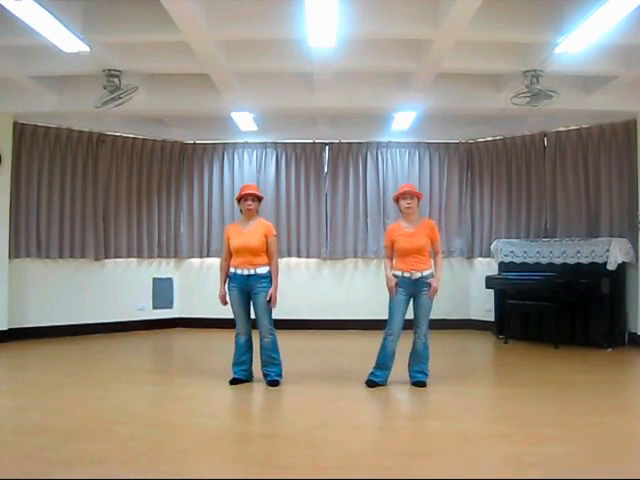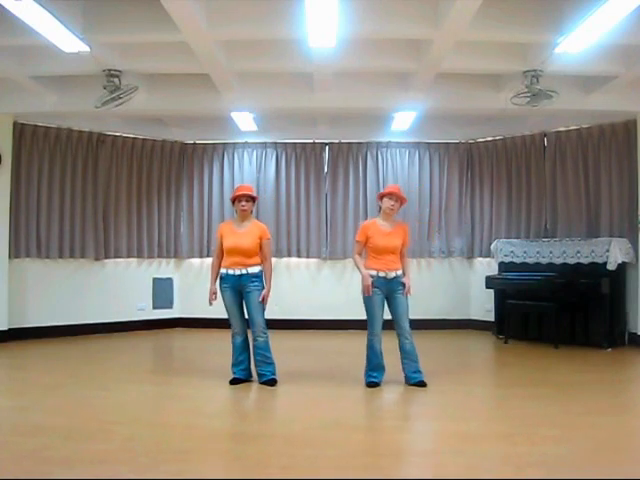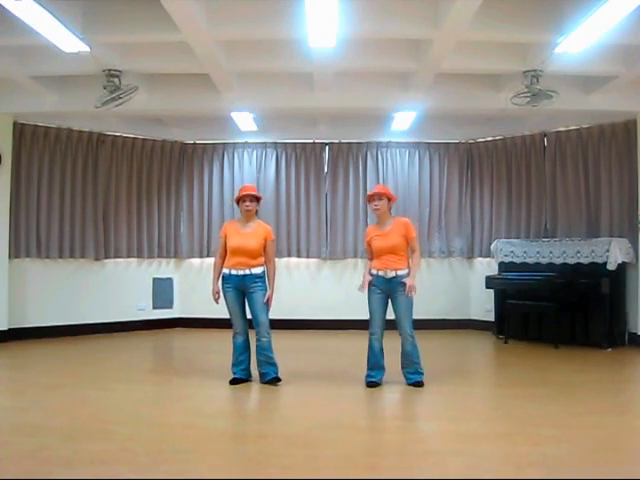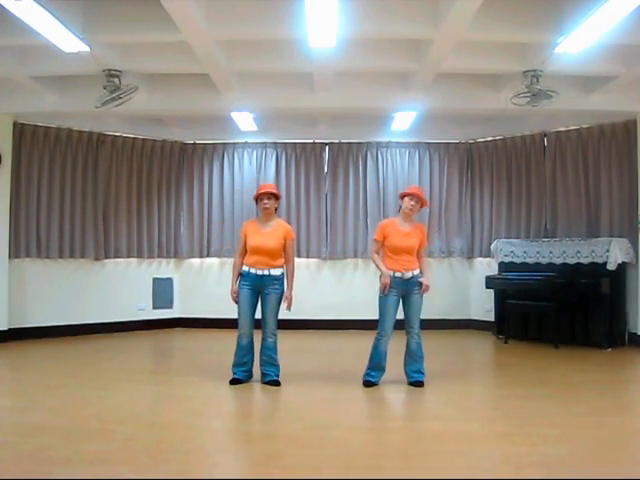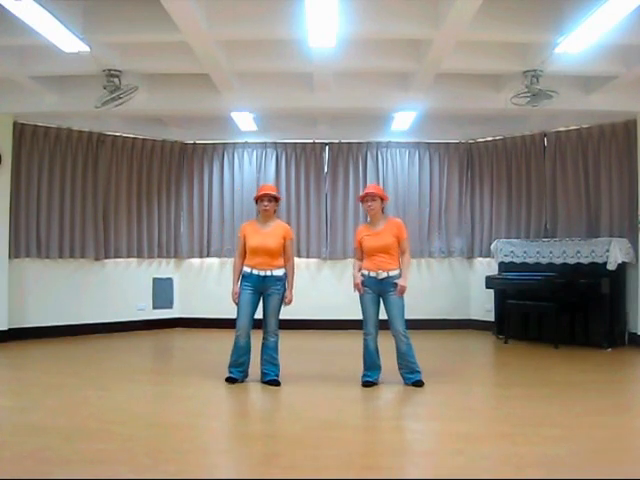
dt=1s
person 1, frame 1
left shoulder: (429, 225)
right shoulder: (392, 230)
left elbow: (437, 253)
right elbow: (388, 257)
left wrist: (437, 277)
right wrist: (388, 274)
left hip: (424, 281)
right hip: (401, 282)
left knee: (421, 331)
right knee: (393, 330)
left ankle: (419, 374)
right ankle: (379, 375)
person 1, frame 2
left shoulder: (402, 228)
right shoulder: (367, 226)
right elbow: (357, 254)
left wrist: (407, 277)
right wrist: (364, 273)
left hip: (396, 281)
right hip: (375, 281)
left knee: (404, 329)
right knee: (374, 331)
left ankle: (413, 374)
right ankle: (374, 375)
person 1, frame 3
left shoulder: (404, 224)
right shoulder: (370, 231)
left elbow: (415, 251)
left wrist: (412, 276)
right wrist: (366, 275)
left hip: (400, 280)
right hip: (378, 281)
left knee: (406, 330)
right knee: (375, 330)
left ankle: (413, 374)
right ankle: (374, 374)
person 1, frame 4
left shoulder: (420, 229)
right shoulder: (386, 225)
right elbow: (374, 253)
left wrist: (426, 276)
right wrist: (384, 271)
left hip: (414, 281)
right hip: (392, 281)
left knee: (414, 330)
right knee: (384, 331)
left ankle: (415, 374)
right ankle: (373, 374)
person 1, frame 5
left shoulder: (396, 224)
right shoulder: (361, 231)
left elbow: (405, 253)
left wrist: (404, 277)
right wrist: (356, 273)
left hip: (391, 281)
right hip: (368, 282)
left knee: (399, 330)
right knee: (369, 331)
left ankle: (411, 374)
right ankle: (371, 375)
person 2, frame 1
left shoulder: (267, 227)
right shoulder: (231, 229)
left elbow: (273, 259)
right elbow: (225, 259)
left wrist: (274, 286)
right wrist: (222, 286)
left hip: (260, 279)
right hip: (236, 280)
left knee: (266, 329)
right knee: (241, 329)
left ankle: (272, 373)
right ankle: (241, 372)
person 2, frame 2
left shoulder: (261, 228)
right shoulder: (224, 228)
left elbow: (267, 260)
right elbow: (217, 258)
left wrist: (267, 286)
right wrist: (212, 284)
left hip: (252, 279)
right hip: (229, 280)
left knee: (259, 327)
right knee: (237, 329)
left ankle: (266, 373)
right ankle: (241, 372)
person 2, frame 3
left shoulder: (265, 230)
right shoulder: (227, 227)
left elbow: (270, 261)
right elbow: (220, 257)
left wrist: (271, 288)
right wrist: (215, 283)
left hip: (256, 279)
right hip: (231, 280)
left knee: (263, 326)
right knee: (238, 329)
left ankle: (268, 372)
right ankle: (241, 372)
person 2, frame 4
left shoulder: (285, 229)
right shoulder: (248, 226)
left elbow: (289, 261)
right elbow: (239, 256)
left wrist: (289, 289)
right wrist: (234, 283)
left hip: (273, 280)
right hip: (248, 278)
left knee: (270, 330)
right knee: (244, 329)
left ankle: (270, 374)
right ankle: (241, 372)
person 2, frame 5
left shoulder: (284, 229)
right shoulder: (246, 228)
left elbow: (289, 261)
right elbow: (239, 258)
left wrist: (289, 288)
right wrist: (235, 284)
left hip: (275, 280)
right hip: (250, 279)
left knee: (271, 330)
right knee: (242, 328)
left ankle: (270, 374)
right ankle: (237, 371)
